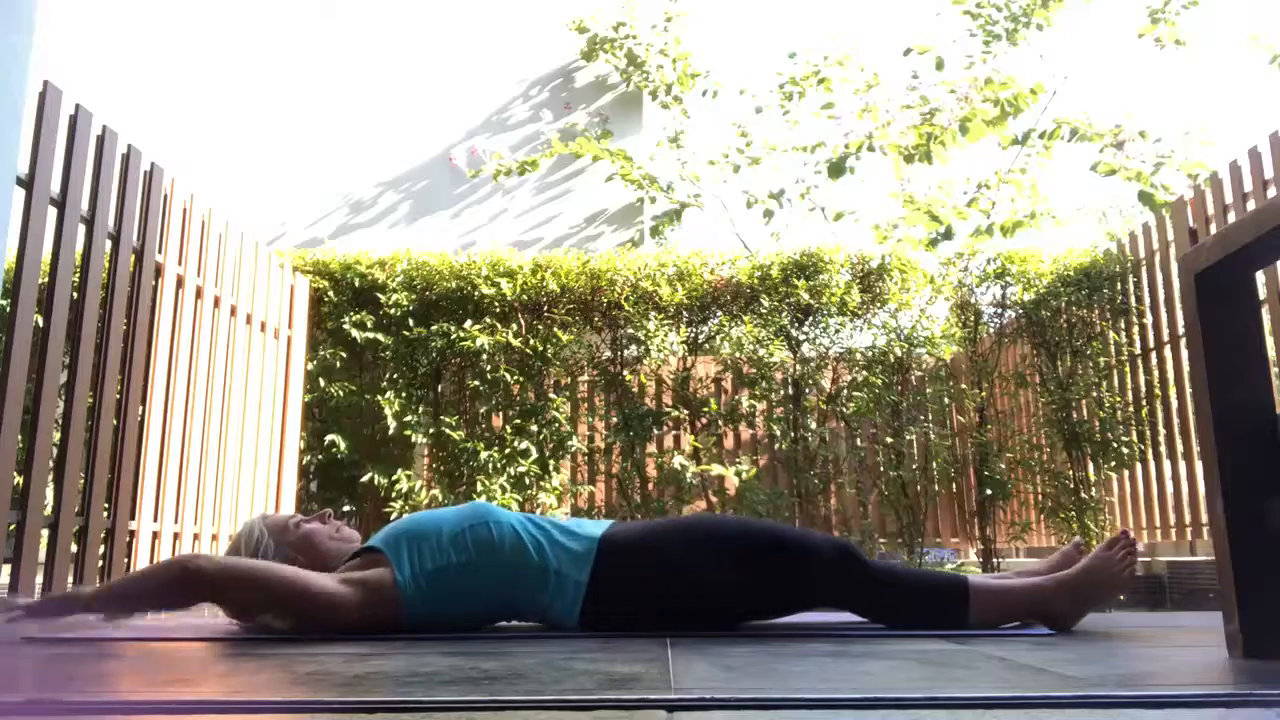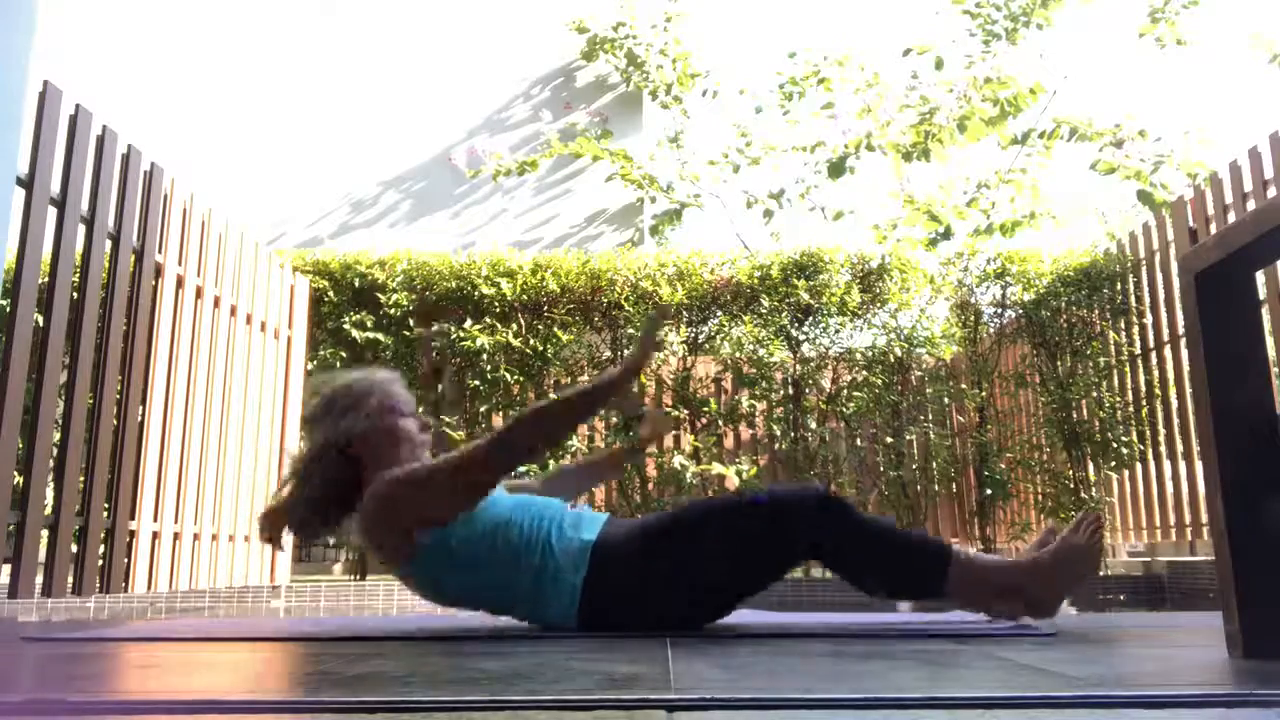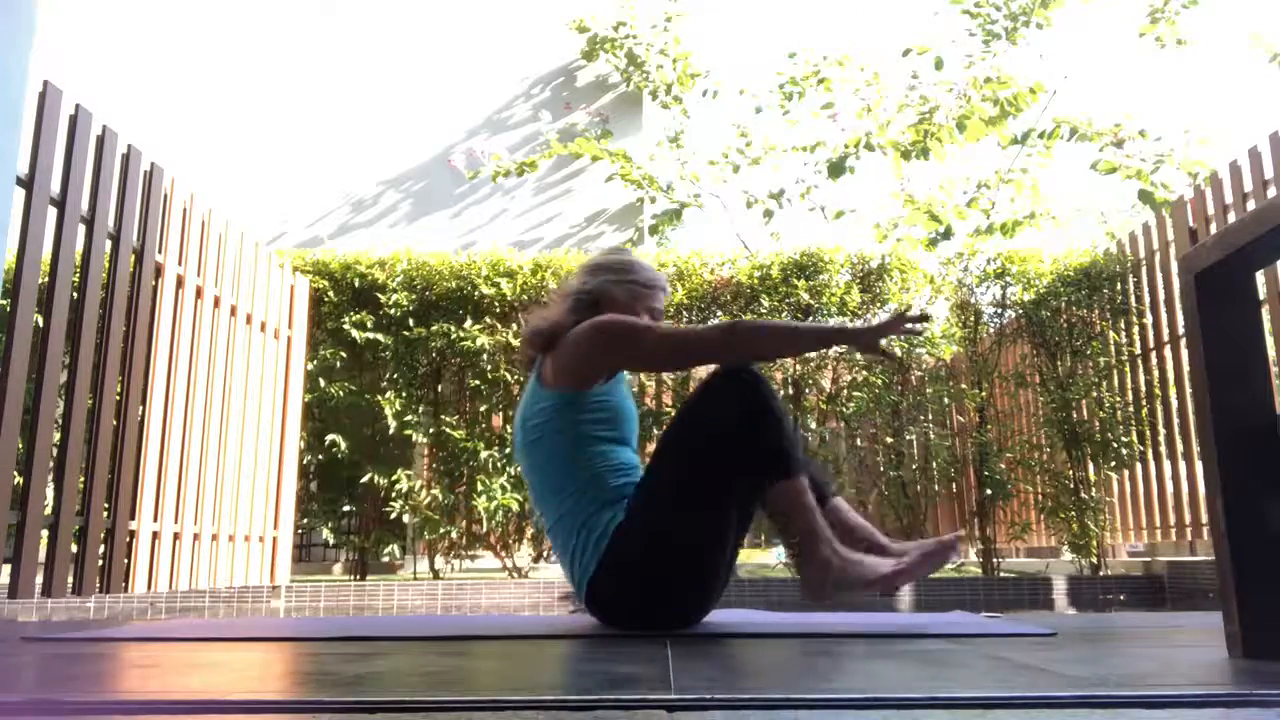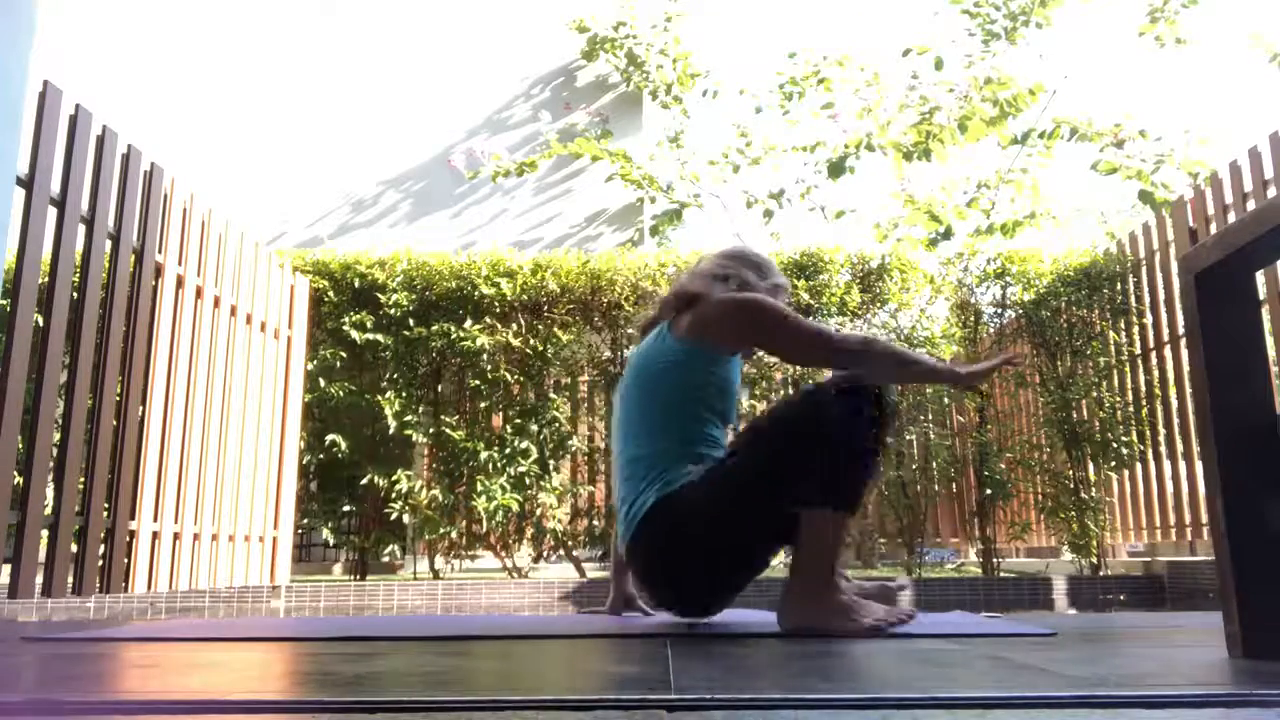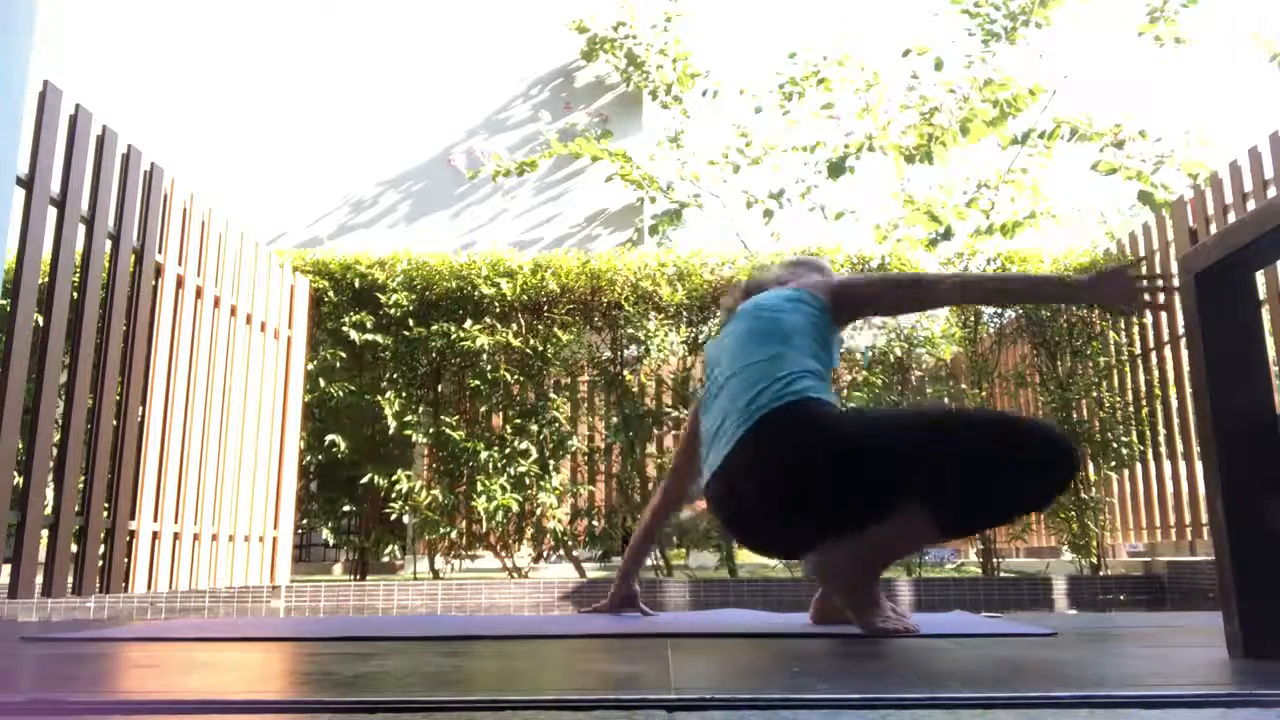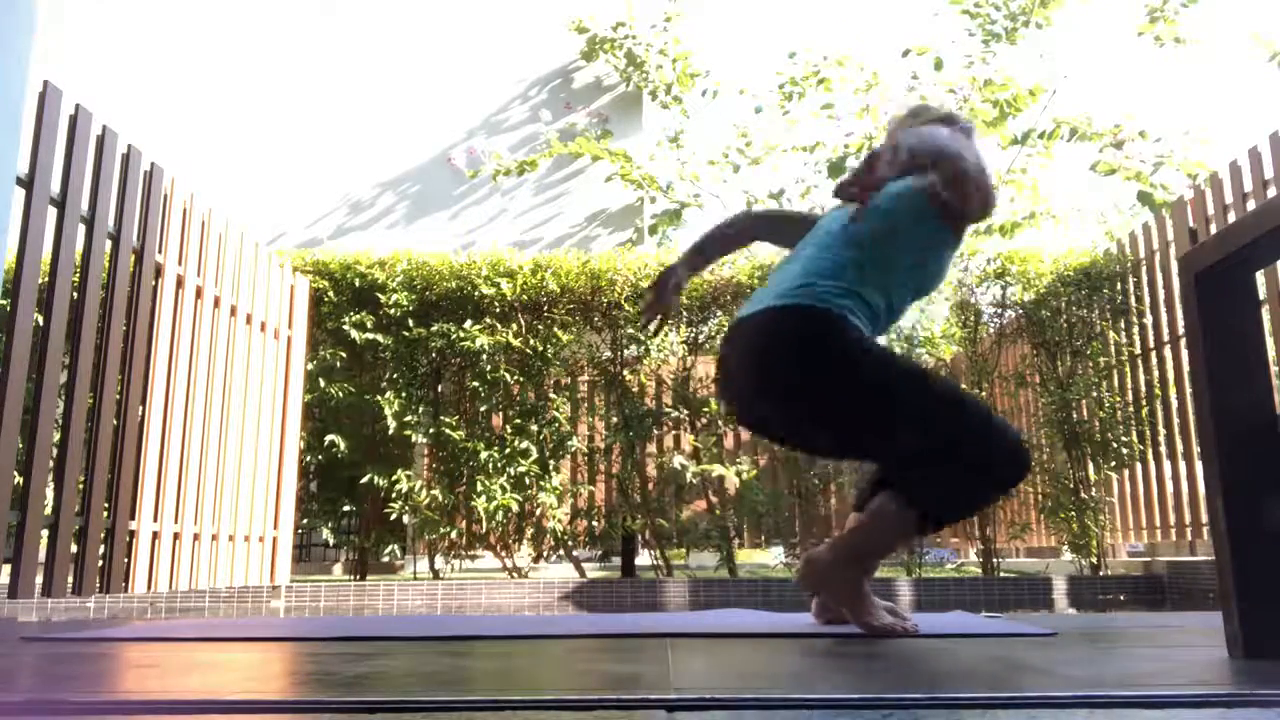
dt=0.4s
person 1, frame 1
left shoulder: (375, 558)
right shoulder: (362, 593)
right elbow: (206, 573)
left hip: (613, 550)
right hip: (615, 584)
left knee: (819, 557)
right knee: (828, 572)
left ankle: (1025, 591)
right ankle: (1039, 597)
person 1, frame 2
left shoulder: (416, 503)
right shoulder: (392, 507)
left elbow: (535, 486)
right elbow: (507, 450)
left wrist: (621, 452)
right wrist: (617, 379)
left hip: (614, 557)
right hip: (617, 587)
left knee: (804, 523)
right knee: (812, 514)
left ankle: (996, 582)
right ankle: (1011, 579)
person 1, frame 3
left shoulder: (574, 376)
right shoulder: (591, 341)
right elbow: (720, 340)
right wrist: (854, 335)
left hip: (631, 585)
right hip: (639, 579)
left knee: (756, 450)
right knee: (739, 388)
left ankle: (880, 551)
right ankle: (822, 560)
person 1, frame 4
left shoulder: (666, 342)
right shoulder: (728, 310)
right elbow: (852, 352)
left wrist: (621, 588)
right wrist: (953, 374)
left hip: (667, 554)
right hip: (685, 548)
right knee: (857, 400)
left ankle: (819, 581)
right ankle: (815, 595)
person 1, frame 5
left shoulder: (725, 341)
right shoulder: (818, 293)
left elbow: (678, 479)
right elbow: (948, 288)
left wrist: (625, 581)
right wrist: (1079, 288)
left hip: (740, 505)
right hip: (796, 451)
right knee: (1046, 458)
left ankle: (839, 587)
right ankle: (853, 566)
person 1, frame 6
left shoulder: (867, 207)
right shoulder: (947, 196)
left elbow: (755, 220)
right elbow: (947, 145)
left wrist: (676, 274)
right wrist: (911, 148)
left hip: (743, 366)
right hip: (803, 348)
left knee: (917, 444)
right knee: (995, 457)
left ankle: (842, 582)
right ankle: (841, 565)
